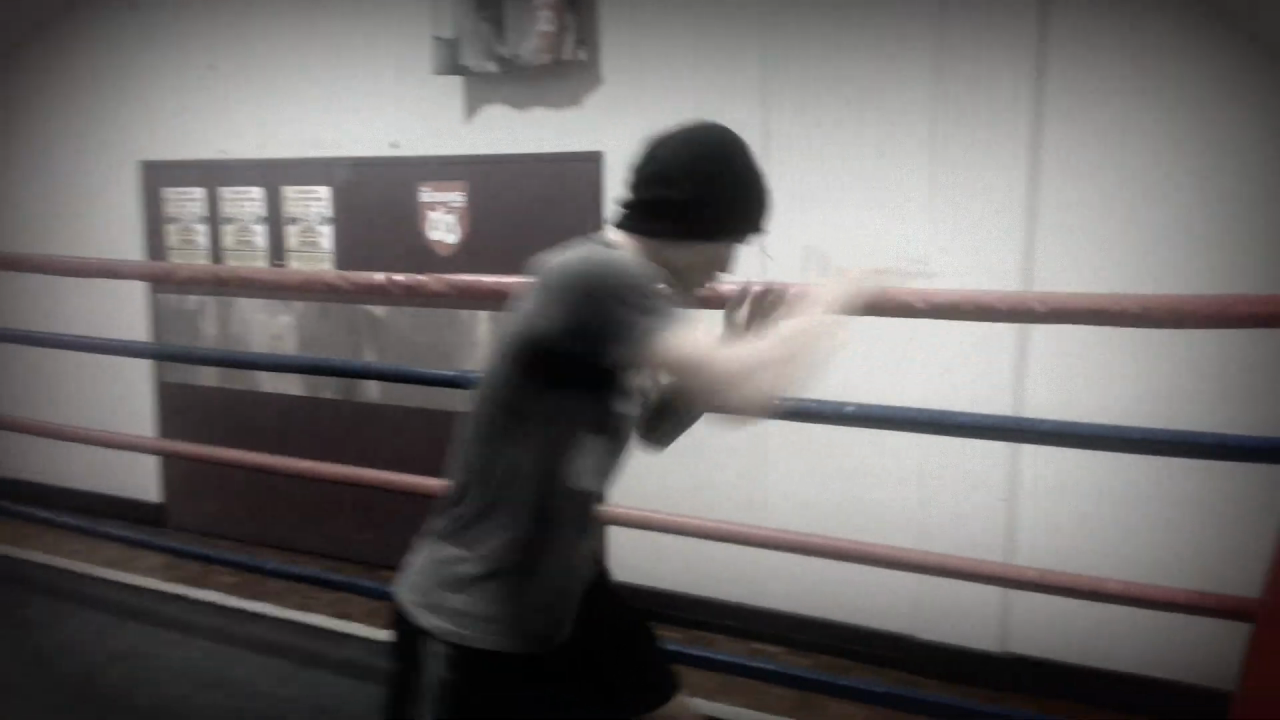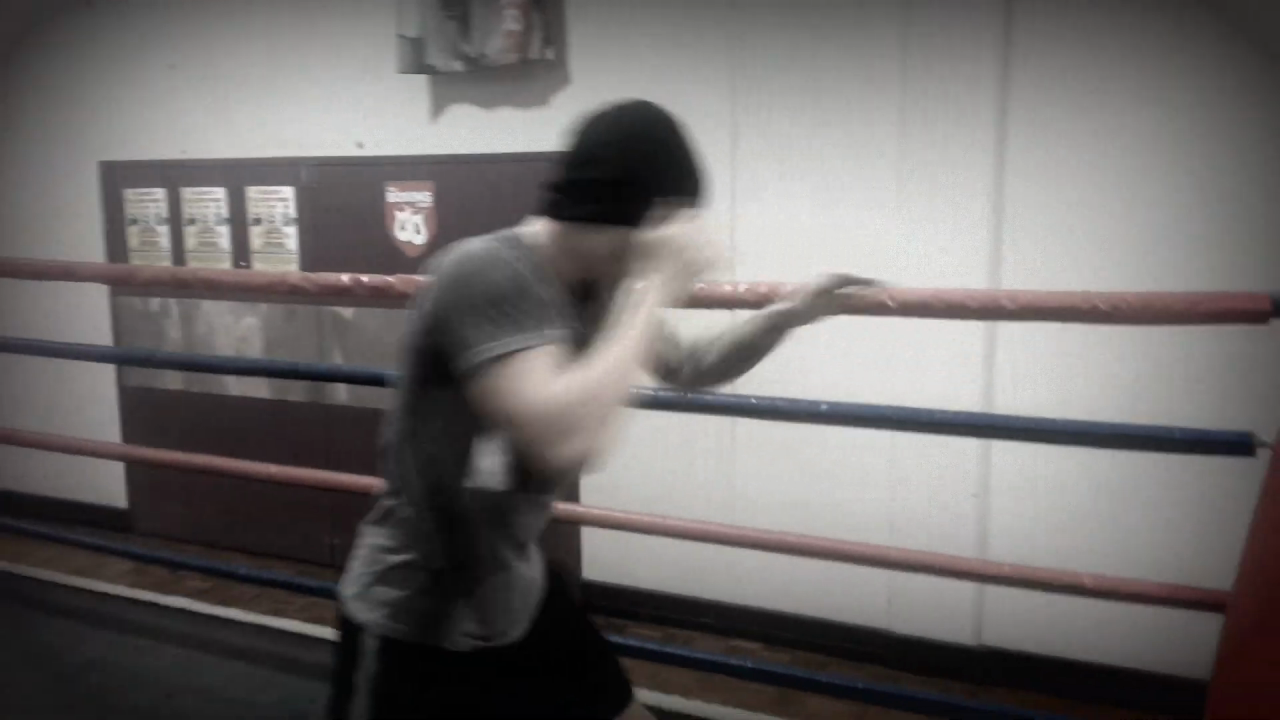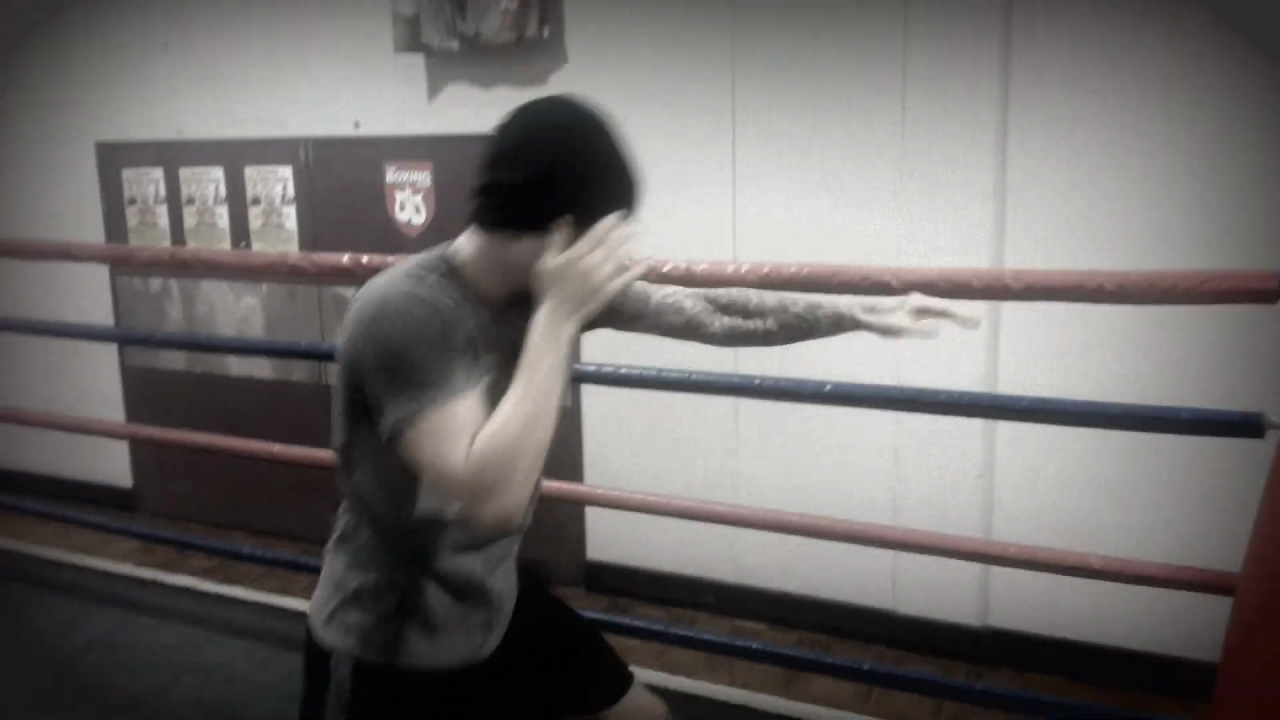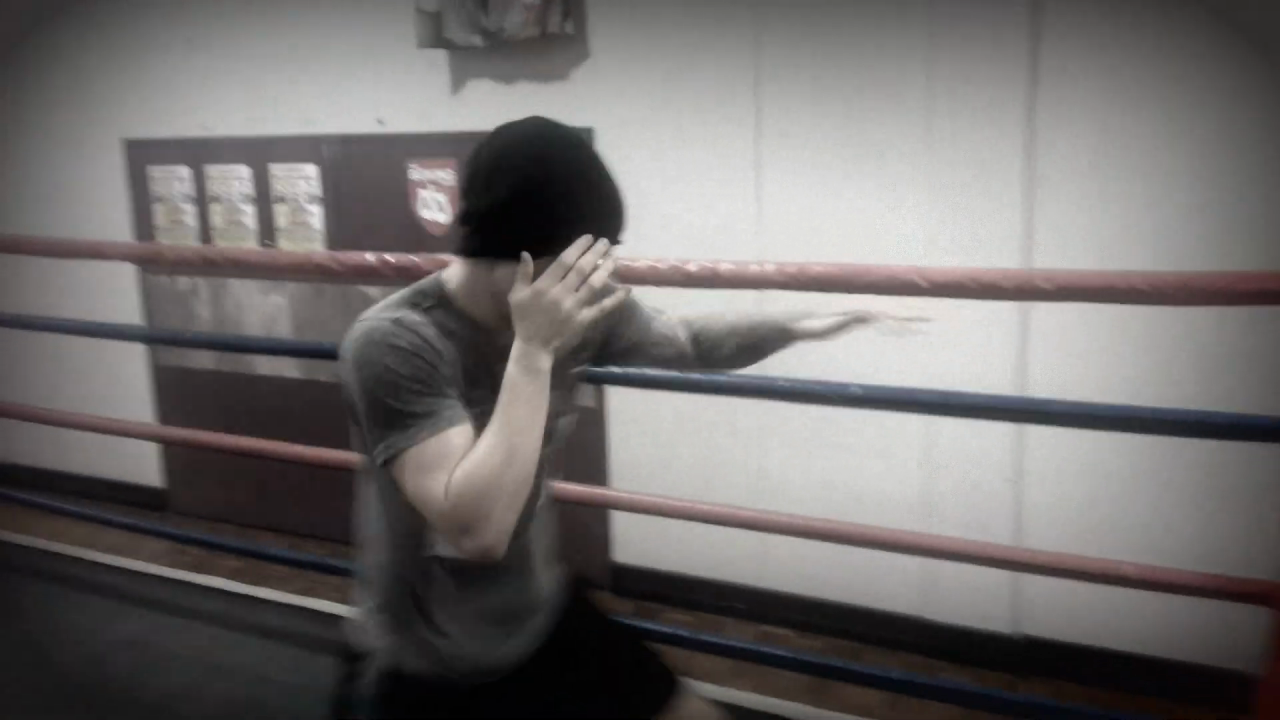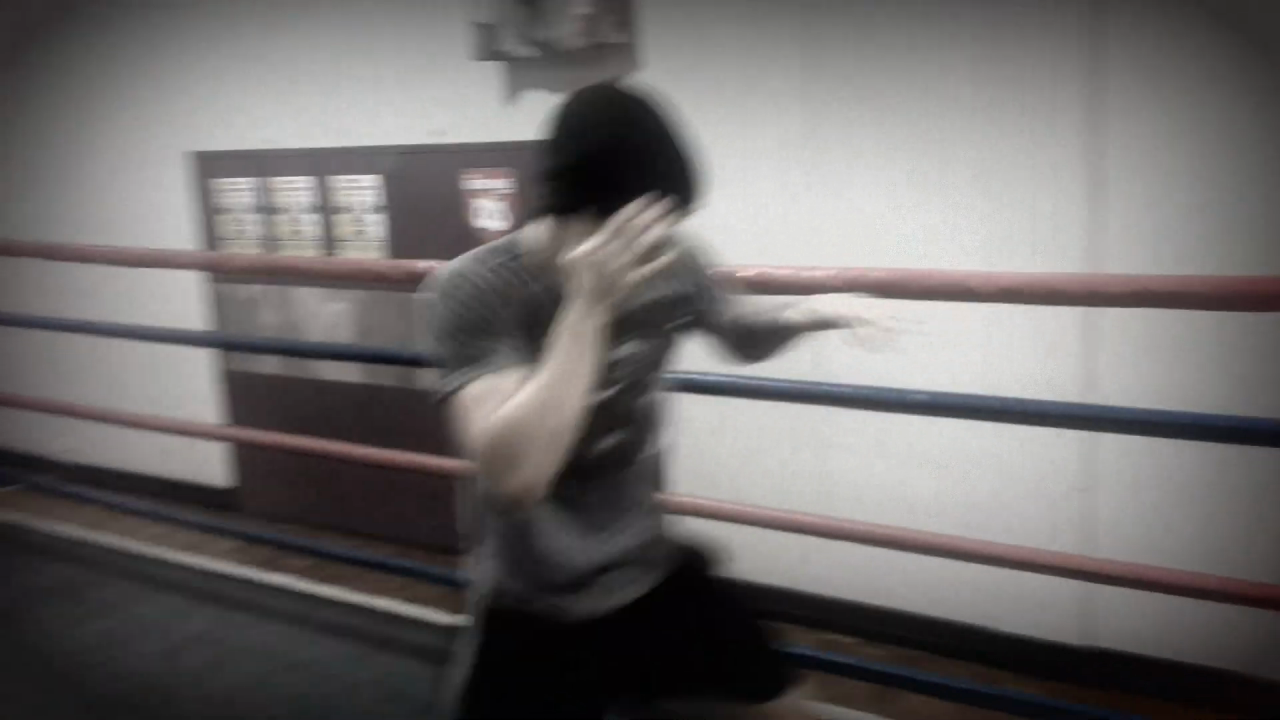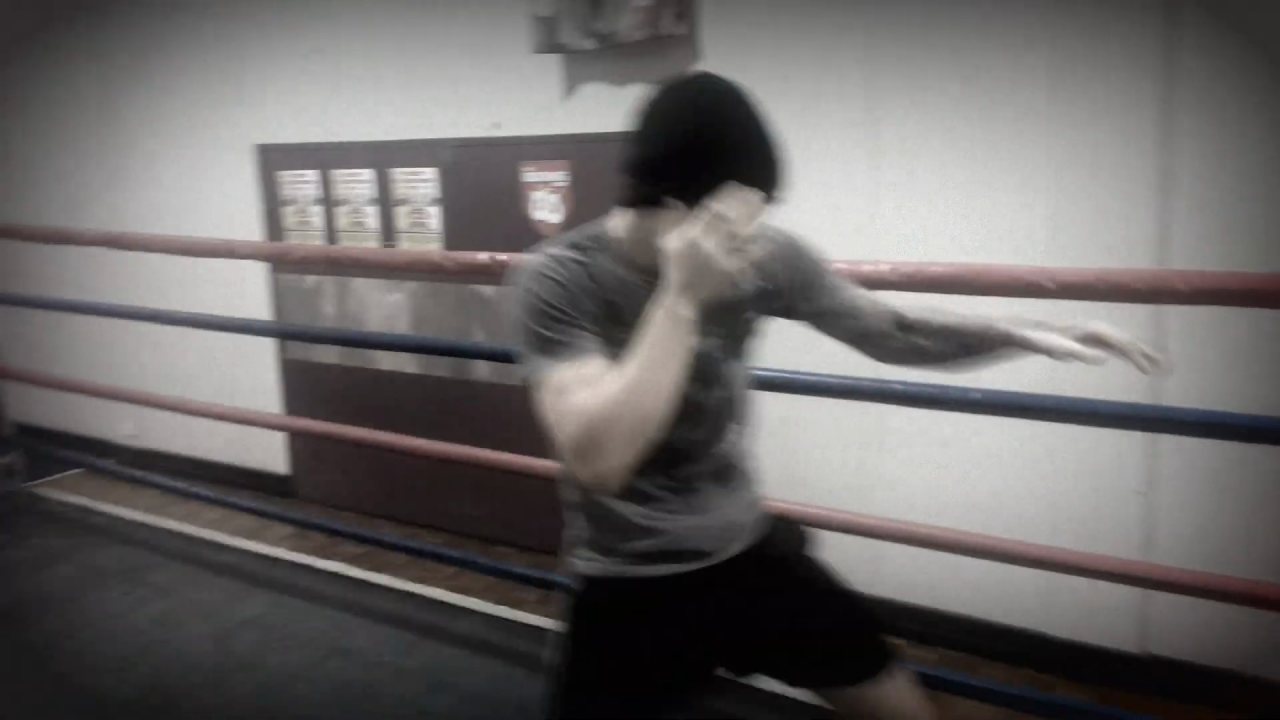
dt=0.1s
person 1, frame 1
left shoulder: (627, 291)
right shoulder: (598, 279)
left elbow: (657, 427)
right elbow: (745, 389)
left wrist: (737, 340)
right wrist: (824, 301)
left hip: (562, 591)
person 1, frame 2
left shoulder: (596, 285)
right shoulder: (480, 275)
left elbow: (693, 369)
right elbow: (565, 442)
left wrist: (793, 312)
right wrist: (649, 288)
left hip: (514, 594)
person 1, frame 3
left shoulder: (589, 283)
right shoulder: (397, 310)
left elbow: (705, 314)
right elbow: (491, 498)
right wrist: (558, 316)
left hip: (492, 603)
person 1, frame 4
left shoulder: (569, 303)
right shoulder: (392, 343)
left elbow: (689, 346)
right elbow: (477, 527)
left wrist: (789, 329)
right wrist: (535, 349)
left hip: (541, 614)
person 1, frame 5
left shoulder: (667, 266)
right shoulder: (466, 291)
left elbow: (745, 339)
right elbow: (516, 471)
left wrist: (800, 320)
right wrist: (589, 308)
left hip: (651, 574)
right hip: (536, 605)
person 1, frame 6
left shoulder: (761, 257)
right shoulder: (559, 279)
left elbow: (892, 334)
right elbow: (596, 459)
left wrist: (1025, 335)
right wrist: (679, 297)
left hip: (741, 549)
right hip: (627, 586)
